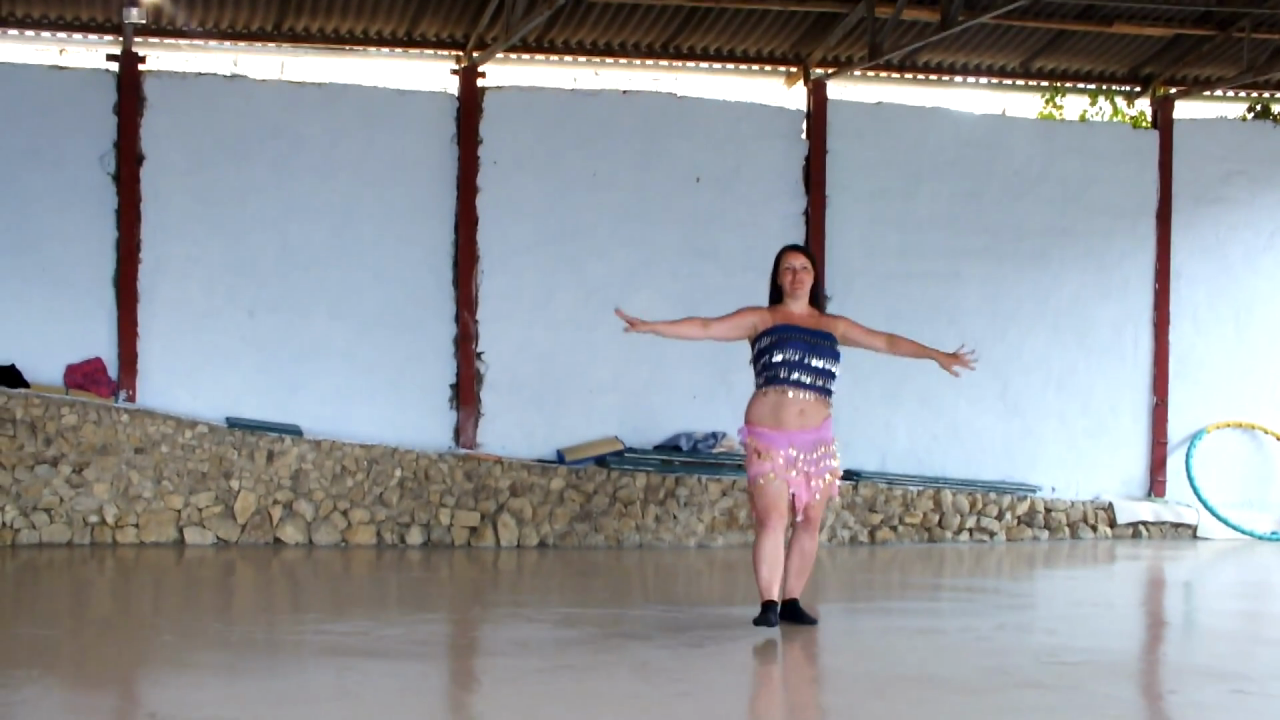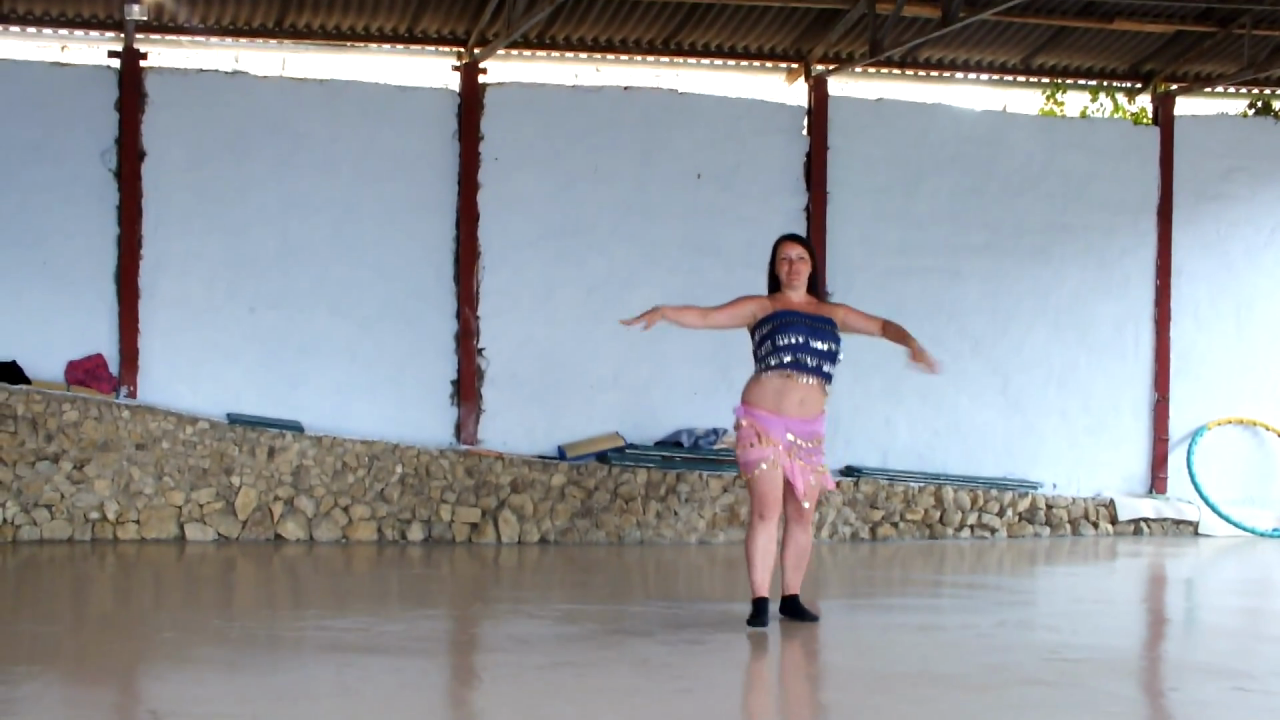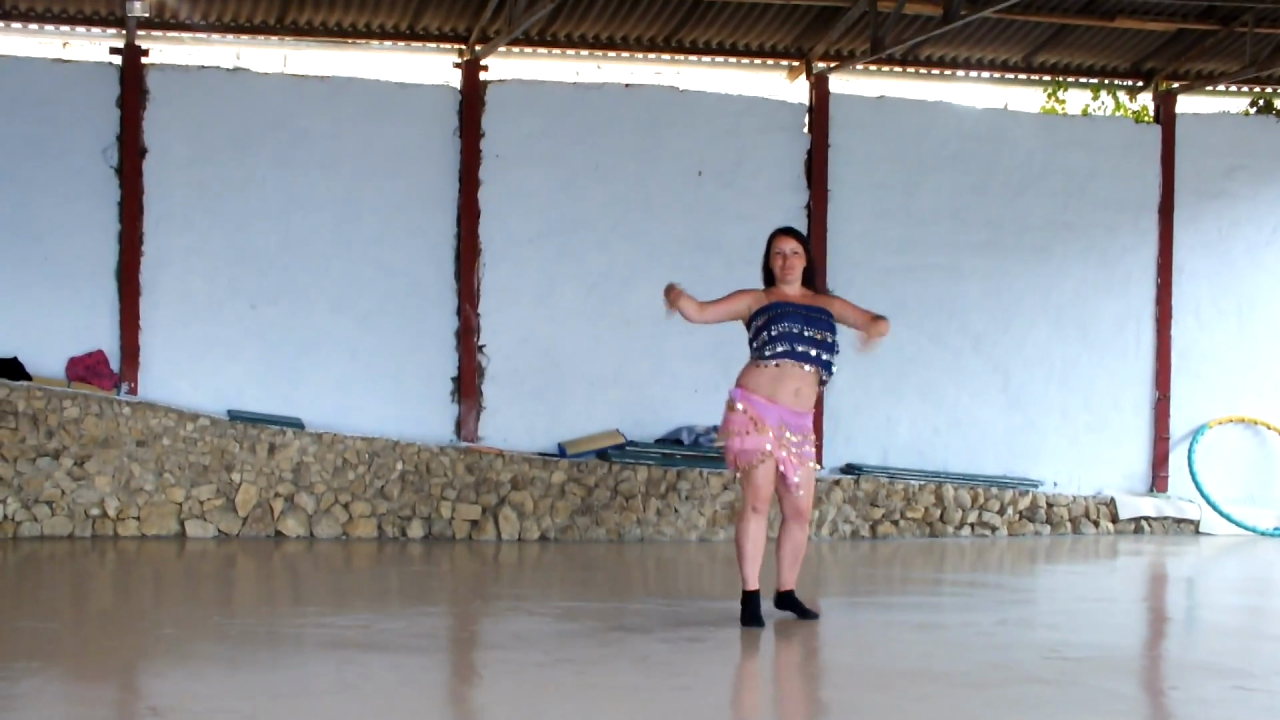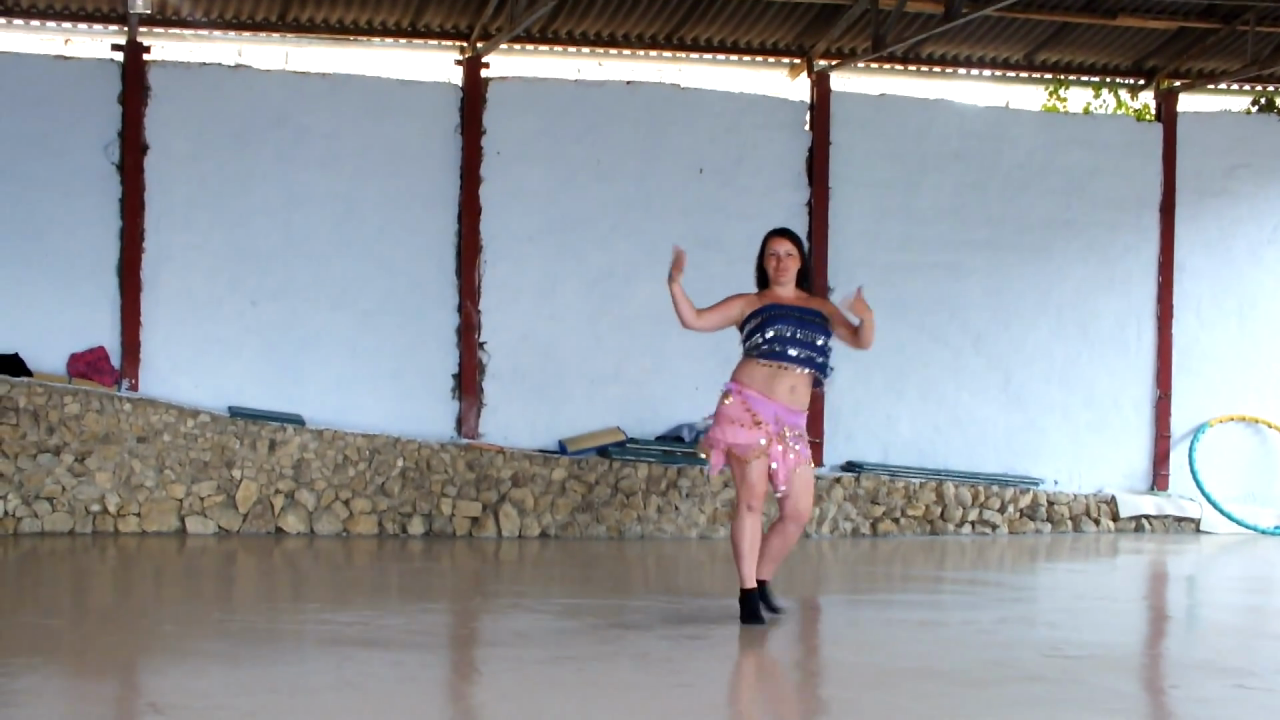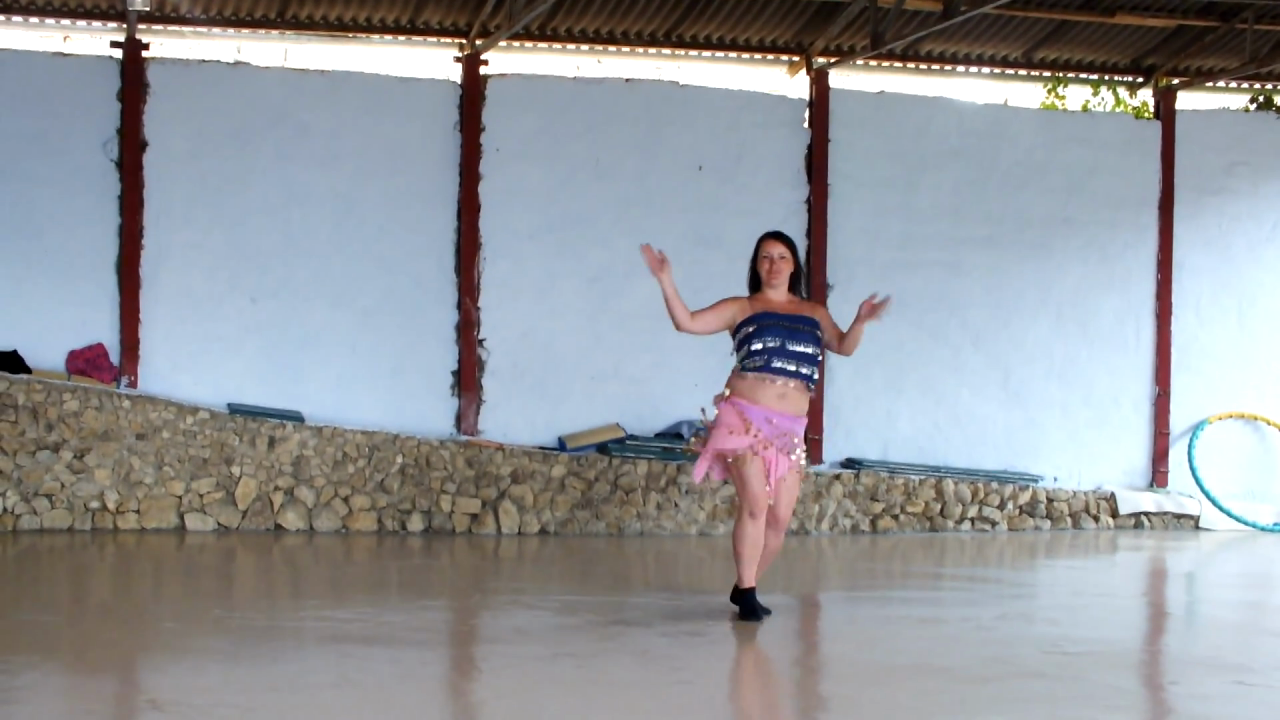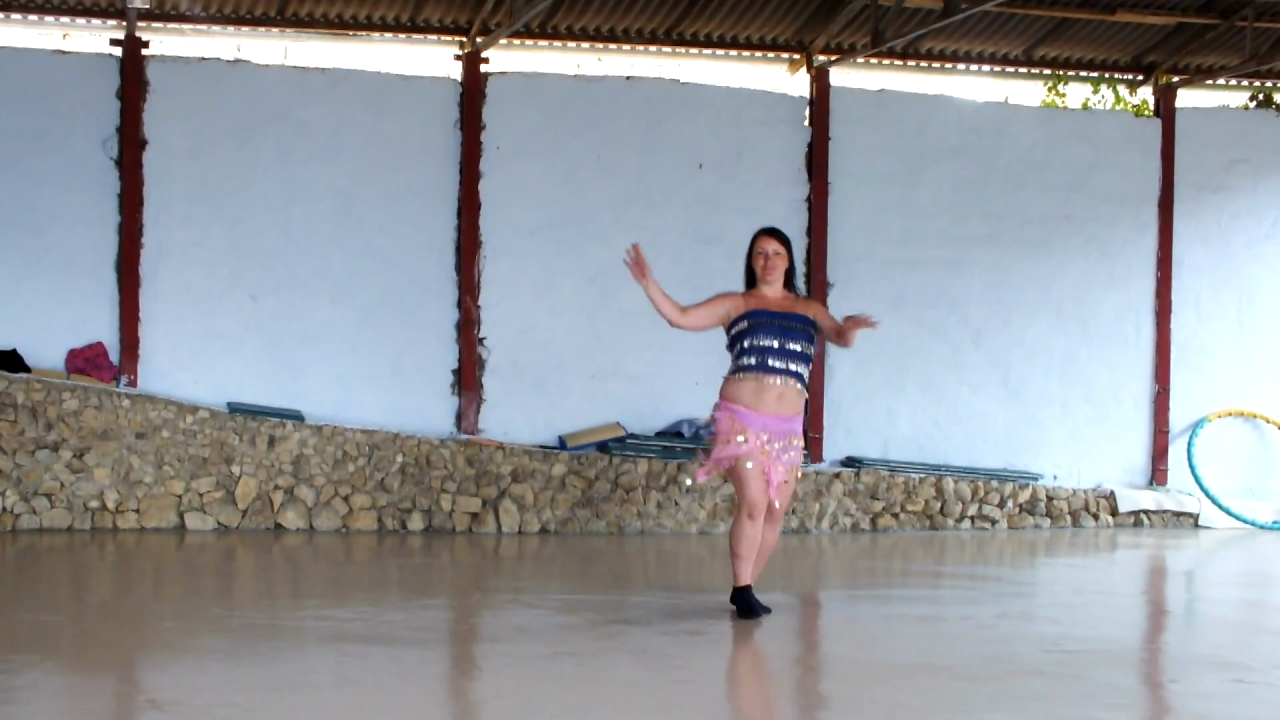
dt=0.1s
person 1, frame 1
left shoulder: (833, 325)
right shoulder: (759, 320)
left elbow: (886, 342)
right elbow: (704, 328)
left wrist: (940, 356)
right wrist: (649, 326)
left hip: (815, 439)
right hip: (768, 438)
left knee: (809, 524)
right knee: (771, 520)
left ankle: (790, 602)
right ankle: (768, 605)
person 1, frame 2
left shoulder: (832, 312)
right shoulder: (760, 306)
left elbow: (884, 326)
right elbow: (702, 318)
left wrist: (913, 345)
right wrist: (661, 312)
left hip: (808, 428)
right hip: (763, 422)
left knee: (802, 517)
right knee: (766, 511)
left ankle: (791, 598)
right ankle: (760, 602)
person 1, frame 3
left shoulder: (828, 305)
right shoulder: (755, 300)
left elbow: (875, 321)
right elbow: (699, 312)
left wrist: (876, 329)
right wrist: (676, 296)
left hip: (798, 420)
right hip: (755, 410)
left knee: (799, 513)
right knee: (757, 502)
left ankle: (786, 592)
right ankle: (750, 597)
person 1, frame 4
left shoulder: (821, 308)
right shoulder: (749, 304)
left elbow: (860, 340)
right elbow: (693, 321)
left wrist: (864, 317)
right wrist: (676, 282)
left hip: (792, 421)
right hip: (748, 408)
left knee: (799, 512)
right knee: (751, 500)
left ankle: (760, 581)
right ankle: (749, 594)
person 1, frame 5
left shoulder: (813, 312)
right shoulder: (741, 308)
left elbow: (844, 346)
right elbow: (686, 322)
left wrist: (861, 320)
right wrist: (665, 279)
left hip: (788, 427)
right hip: (743, 416)
left knee: (780, 517)
right knee: (755, 505)
left ankle: (744, 587)
right ankle: (747, 594)
person 1, frame 6
left shoulder: (808, 310)
right shoulder: (739, 304)
left elbow: (837, 337)
right elbow: (679, 316)
left wrist: (850, 328)
right wrist: (647, 283)
left hip: (786, 424)
right hip: (740, 417)
left knee: (776, 512)
right knee: (753, 507)
left ankle: (744, 587)
right ankle: (743, 593)
